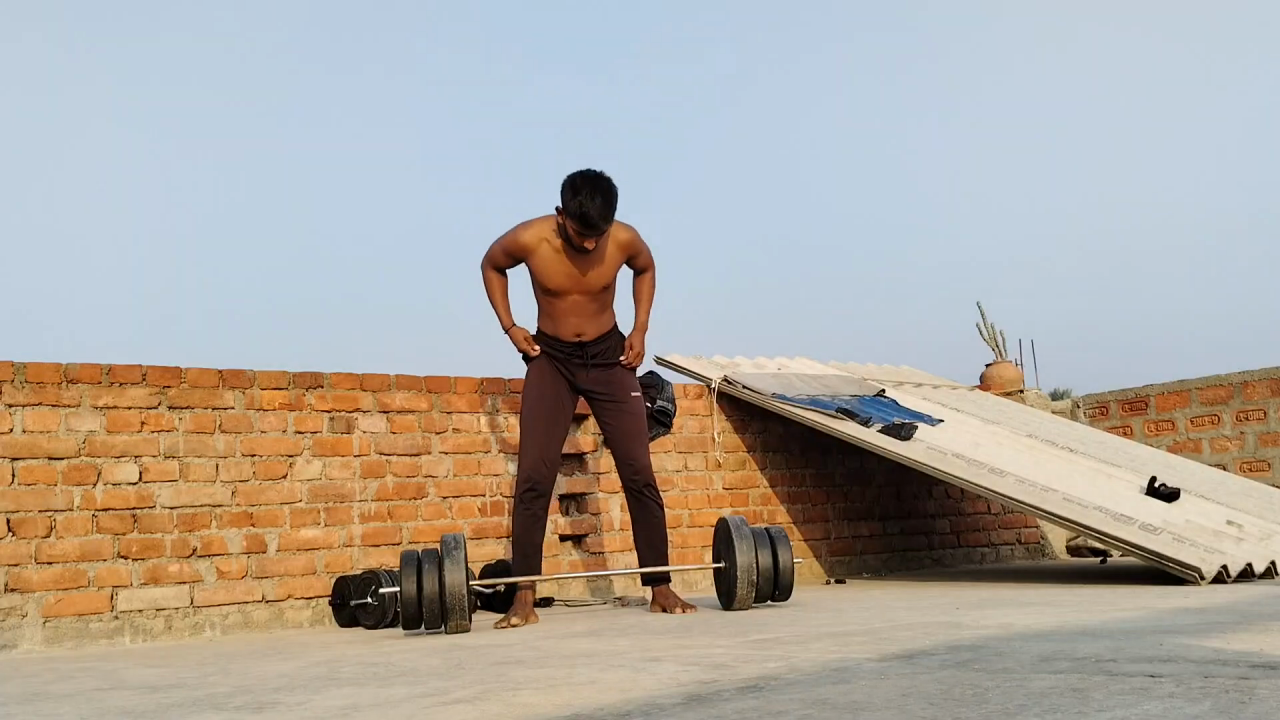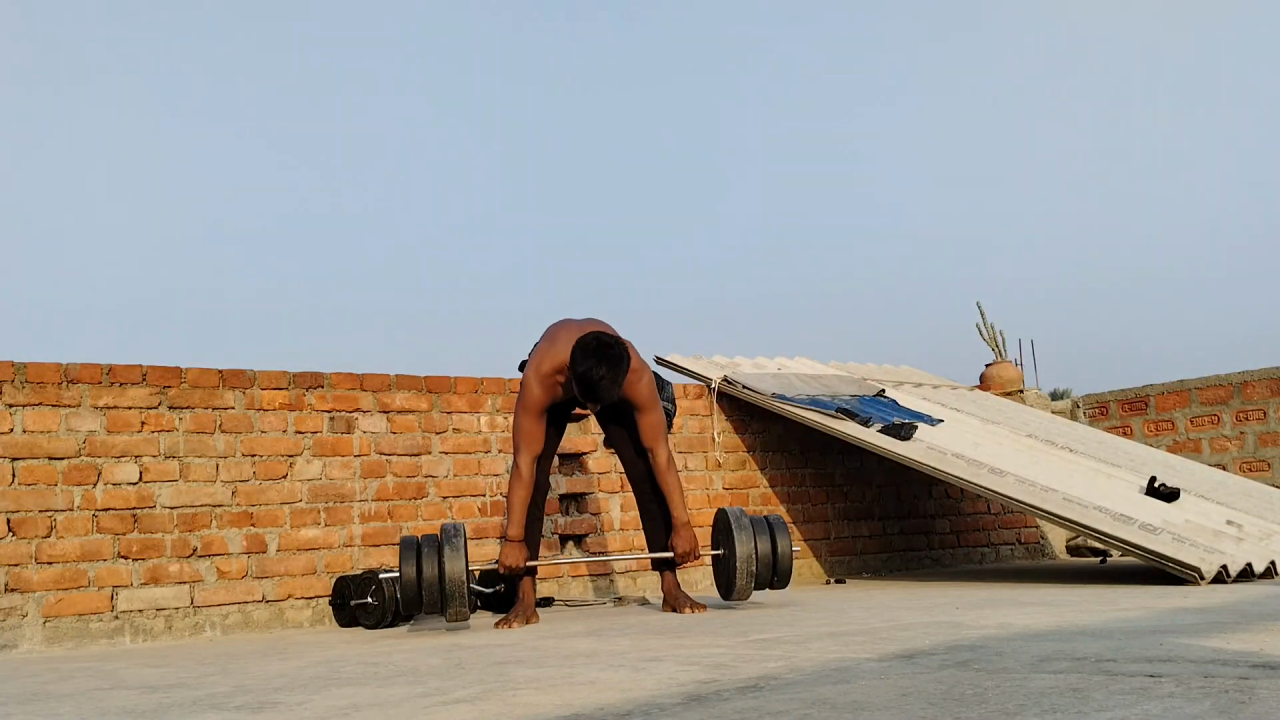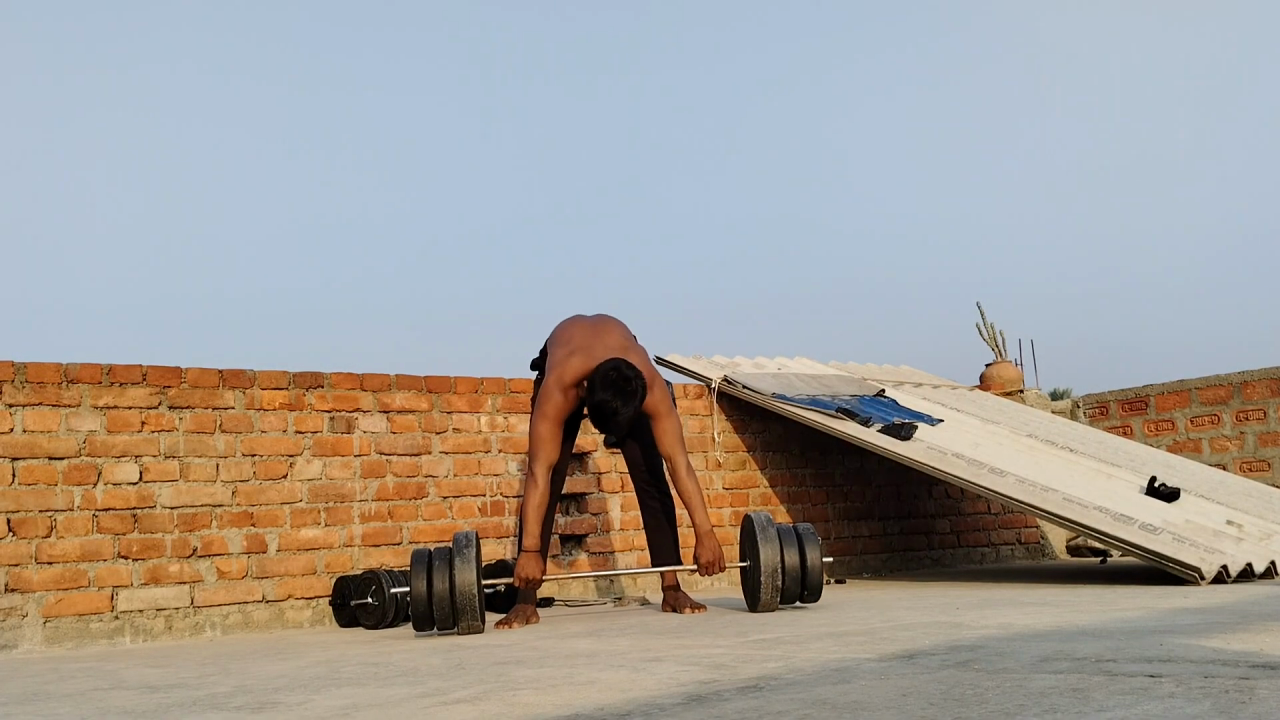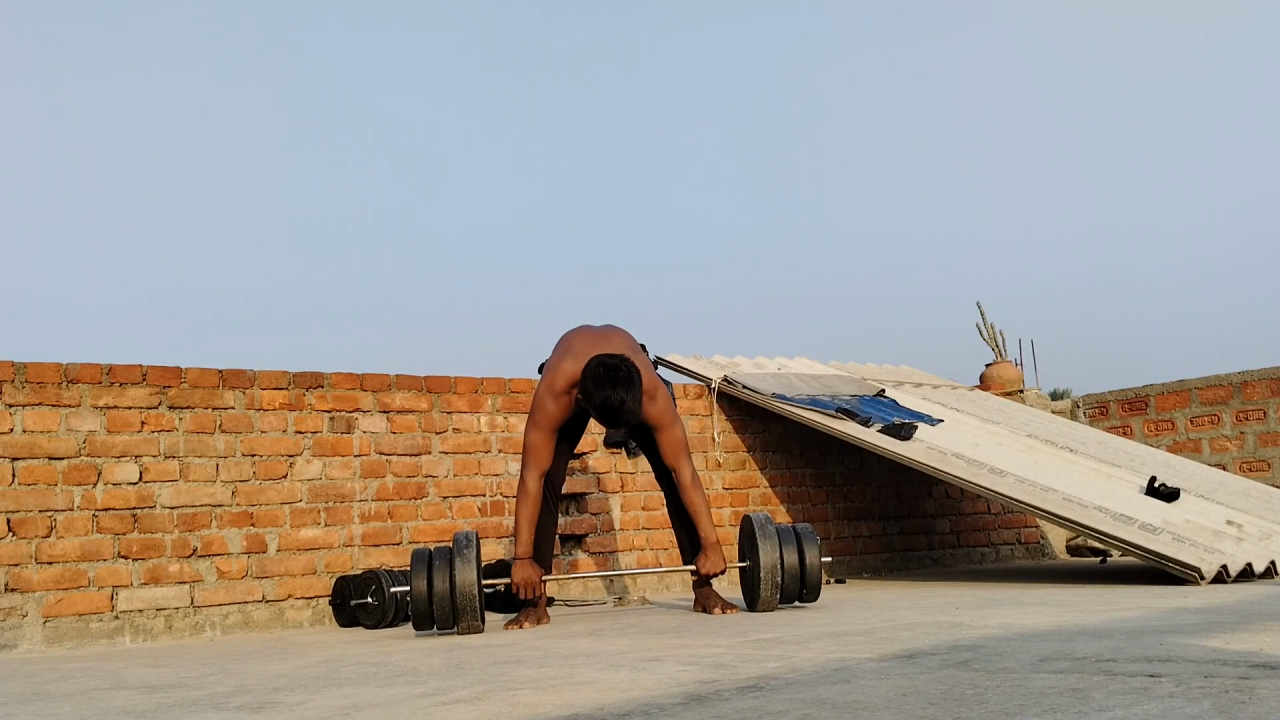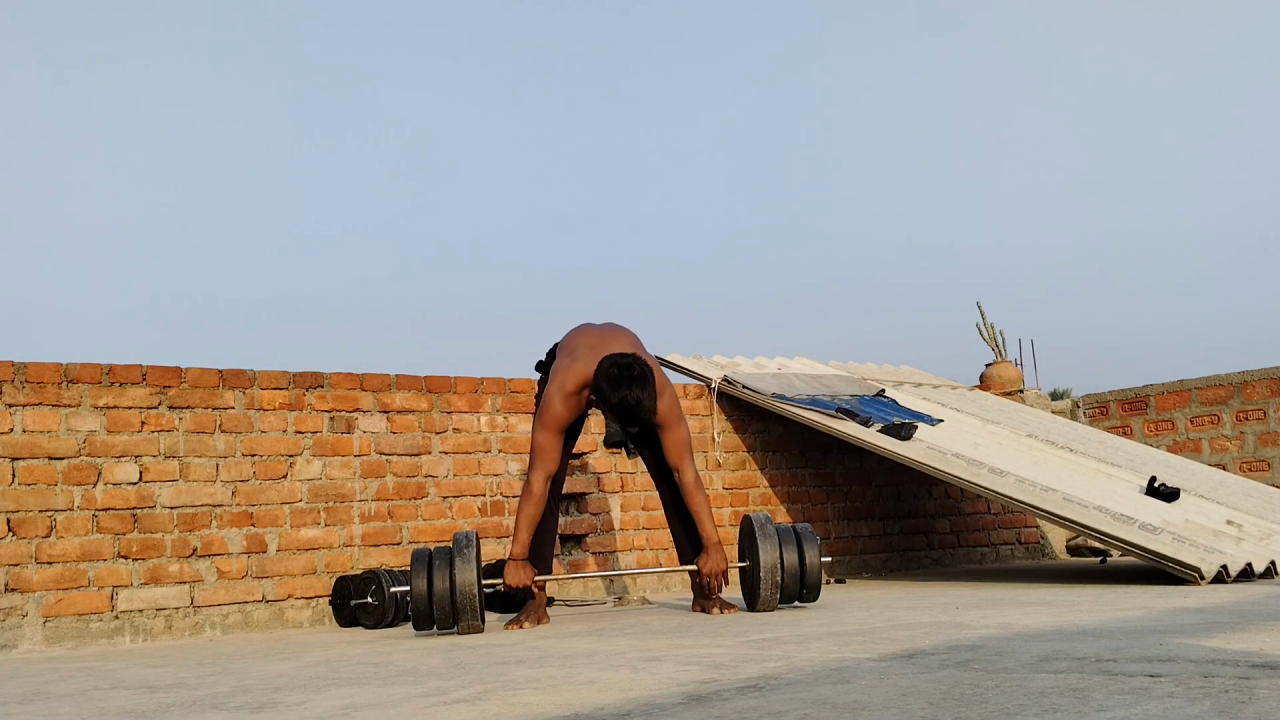
dt=1s
person 1, frame 1
left shoulder: (625, 240)
right shoulder: (529, 239)
left elbow: (645, 269)
right elbow: (491, 266)
left wrist: (642, 323)
right wrist: (511, 327)
left hip: (609, 356)
right hip: (550, 358)
left knee: (639, 473)
right knee: (535, 474)
left ankle: (660, 588)
right ankle: (525, 595)
person 1, frame 2
left shoulder: (638, 376)
right shoulder: (540, 376)
left elbow: (659, 453)
right elbow: (525, 462)
left wrist: (682, 524)
right wrist: (513, 539)
left hip: (613, 385)
right hip: (555, 379)
left knee: (645, 471)
right knee: (535, 477)
left ankle: (671, 588)
right ankle: (525, 599)
person 1, frame 3
left shoulder: (651, 386)
right shoulder: (560, 386)
left elbow: (678, 462)
right elbow: (540, 472)
left wrist: (705, 534)
right wrist: (530, 550)
left hip: (621, 362)
right hip: (558, 364)
left knee: (650, 473)
right knee: (551, 476)
left ankle: (671, 587)
right ankle: (526, 600)
person 1, frame 4
left shoulder: (653, 392)
right shoulder: (555, 392)
left elbow: (683, 471)
right elbow: (531, 478)
left wrist: (711, 546)
right wrist: (523, 558)
left hip: (631, 379)
right hip: (571, 383)
left knee: (671, 475)
right knee: (547, 480)
left ankle: (703, 588)
right ankle: (536, 599)
person 1, frame 5
left shoulder: (659, 389)
right shoulder: (563, 393)
left elbow: (685, 471)
right elbow: (539, 478)
left wrist: (712, 545)
right wrist: (518, 557)
left hip: (634, 381)
right hip: (569, 377)
left knee: (669, 475)
right knee: (550, 479)
left ankle: (701, 588)
right ankle: (536, 599)
